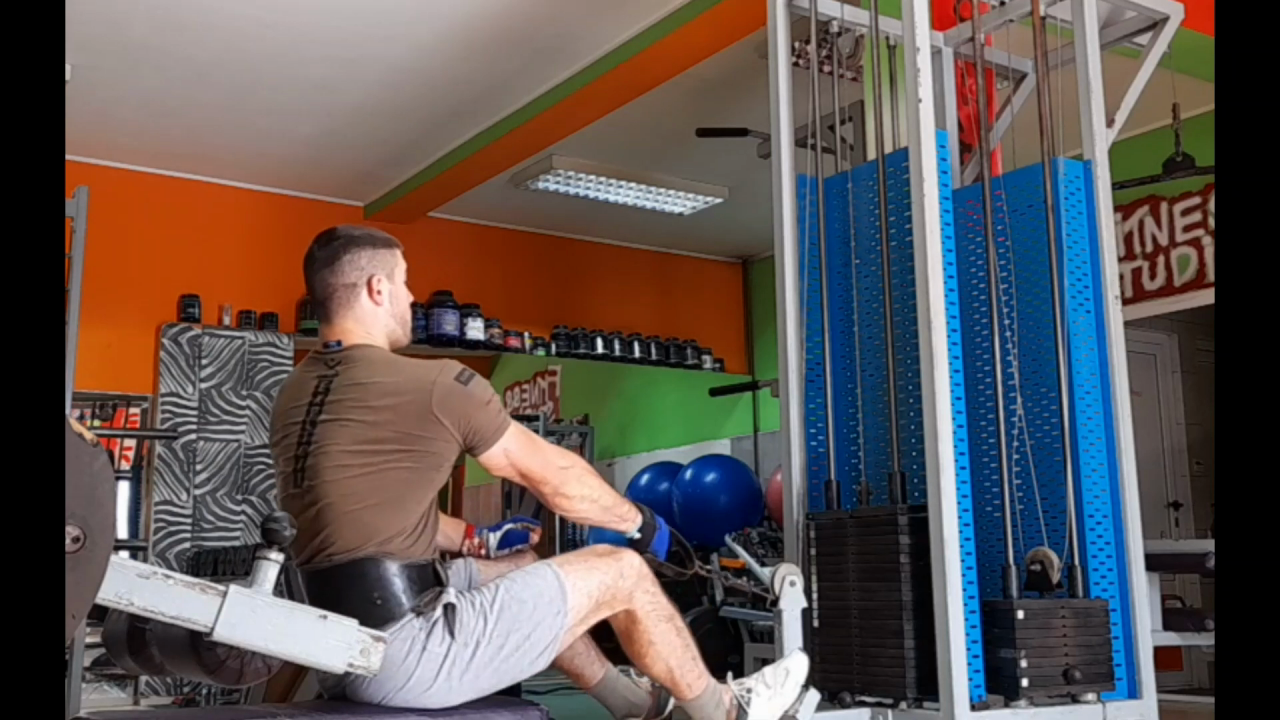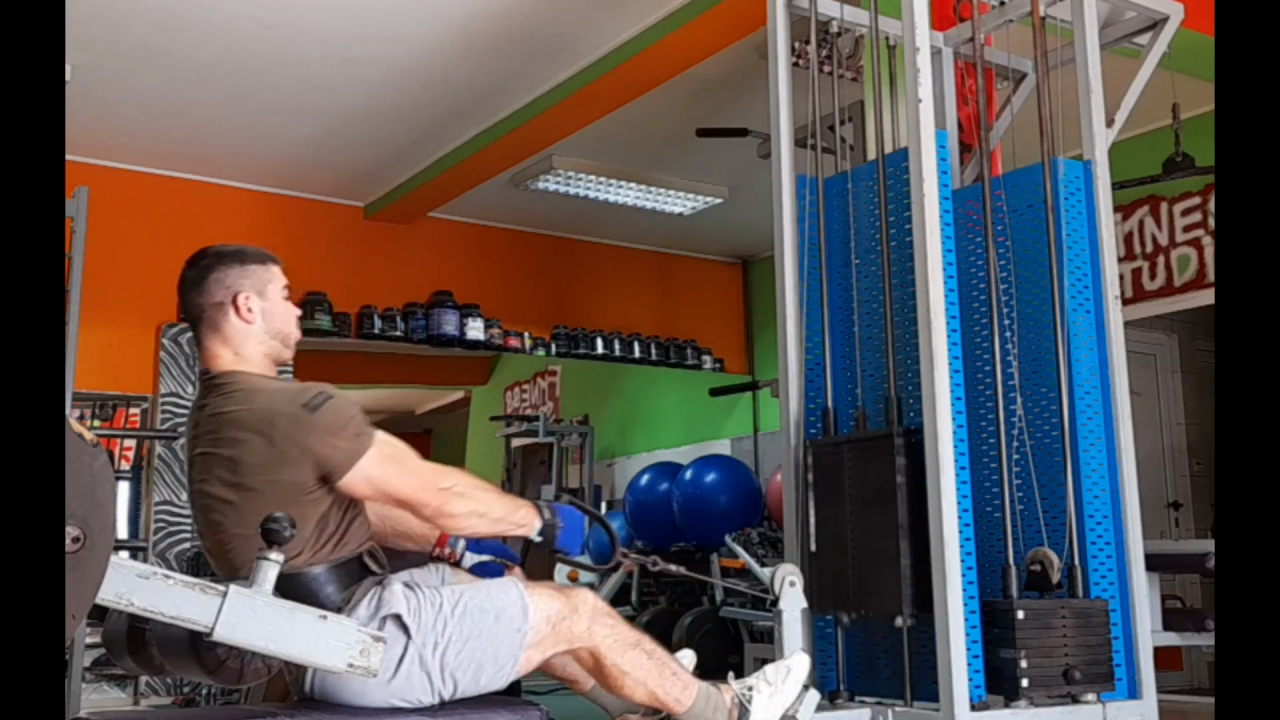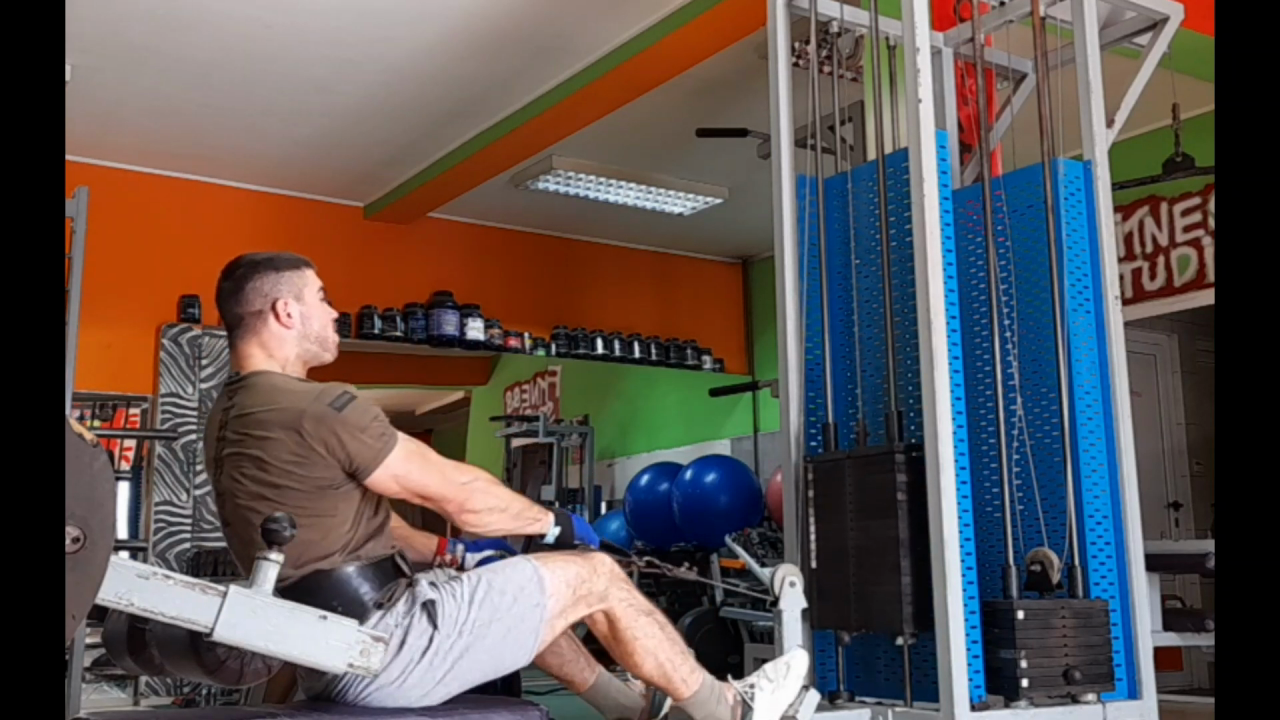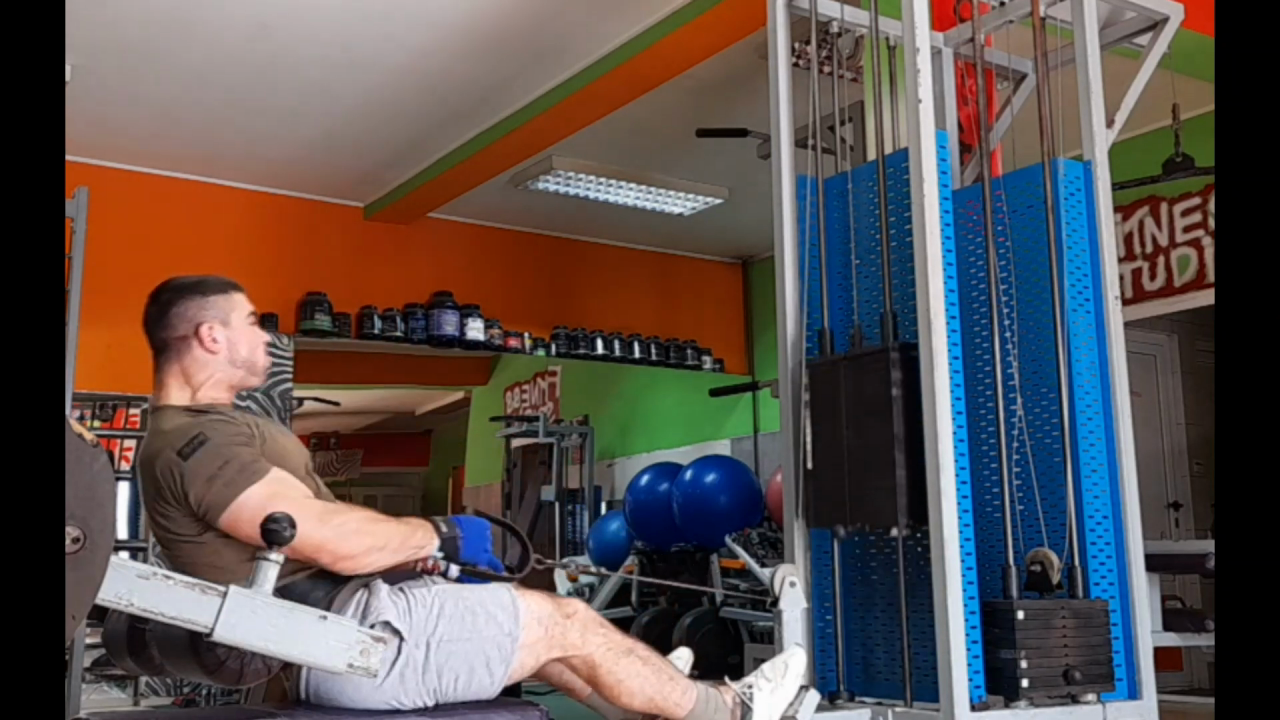
dt=1s
person 1, frame 1
left shoulder: (294, 397)
right shoulder: (434, 385)
right elbow: (552, 475)
left wrist: (472, 540)
right wrist: (640, 522)
right hip: (406, 652)
left knee: (517, 566)
right knee: (620, 573)
person 1, frame 2
left shoulder: (223, 411)
right shoulder: (294, 408)
right elbow: (432, 492)
left wrist: (453, 546)
right wrist: (540, 518)
left hip: (340, 620)
left knee: (505, 584)
right knee: (576, 613)
person 1, frame 3
left shoulder: (231, 418)
right shoulder: (319, 409)
right elbow: (456, 493)
left wrist: (450, 553)
right wrist: (554, 523)
right hip: (381, 650)
left knee: (511, 586)
right knee: (594, 575)
person 1, frame 4
left shoulder: (216, 431)
right shoulder: (198, 444)
left elbow: (327, 532)
right elbow: (339, 543)
left wrist: (434, 551)
right wrist: (438, 535)
left hip: (342, 628)
left knee: (504, 601)
right knee: (570, 622)
